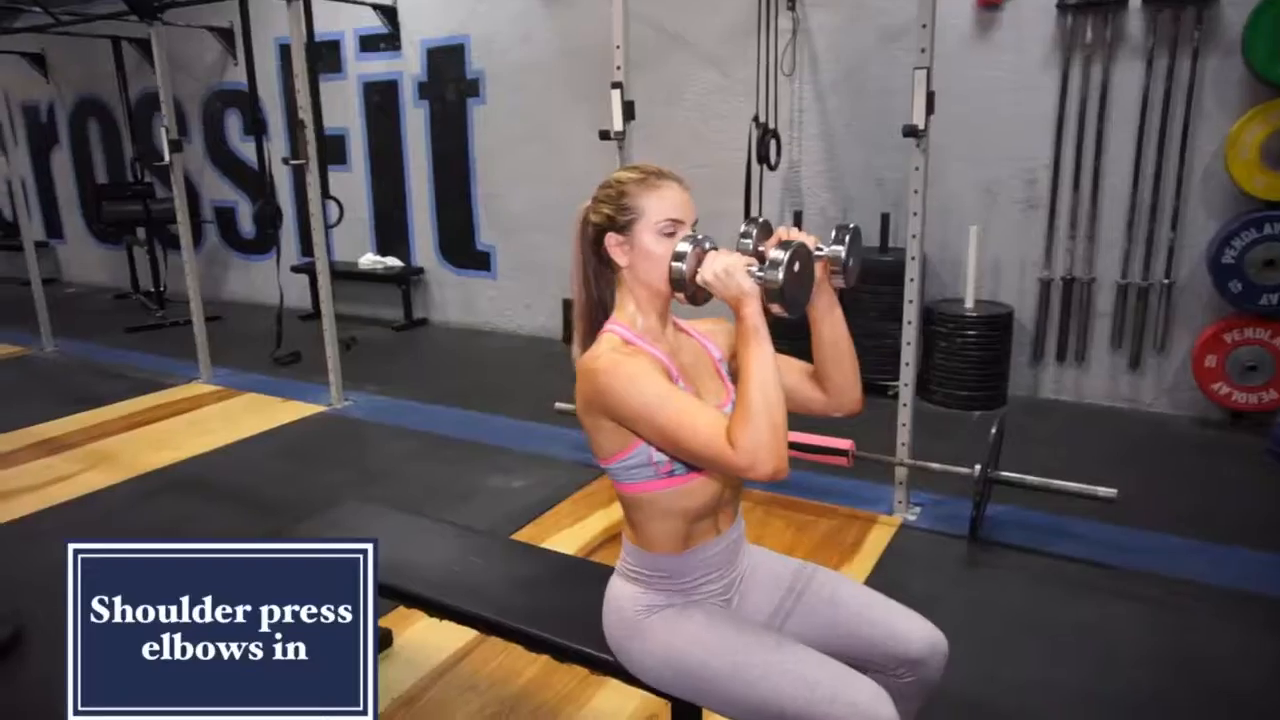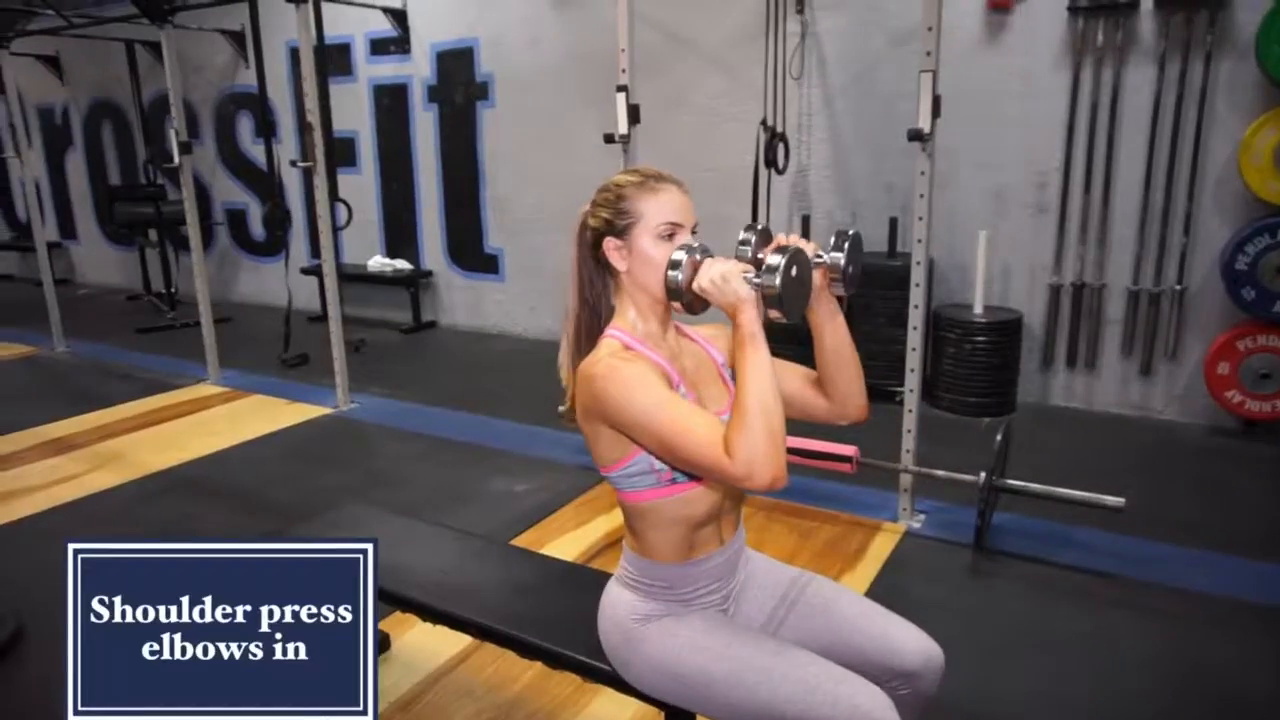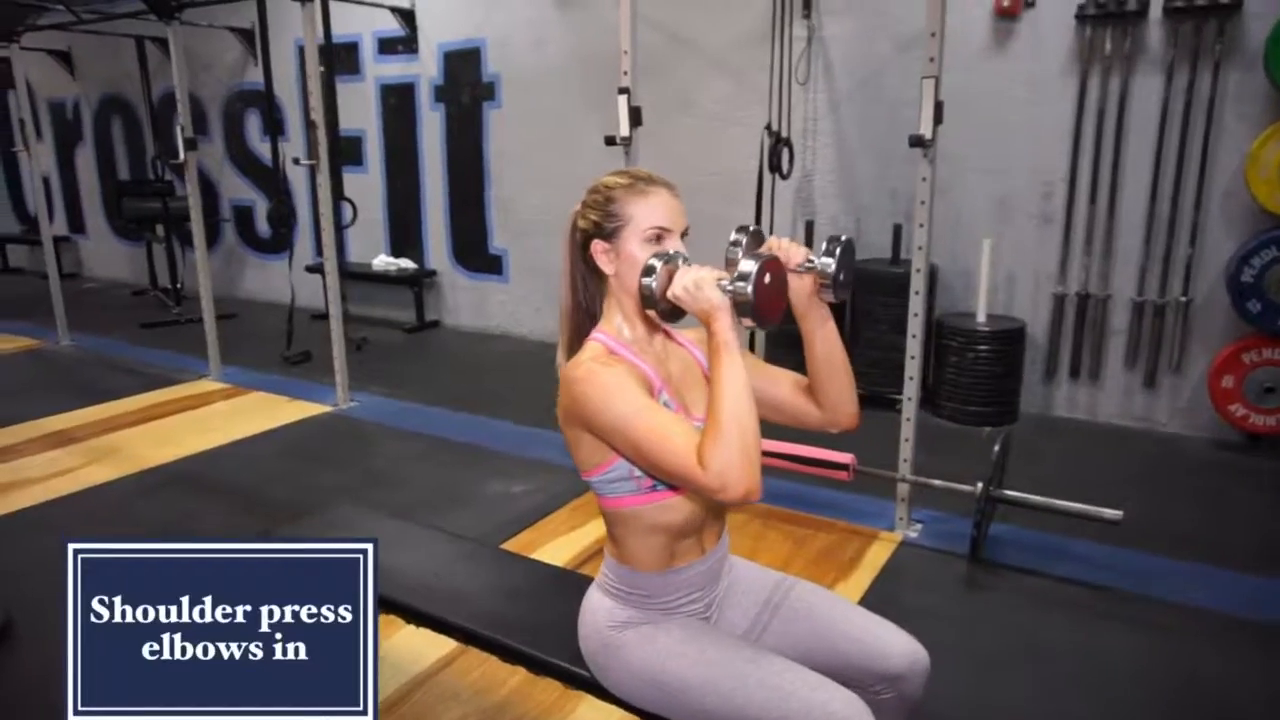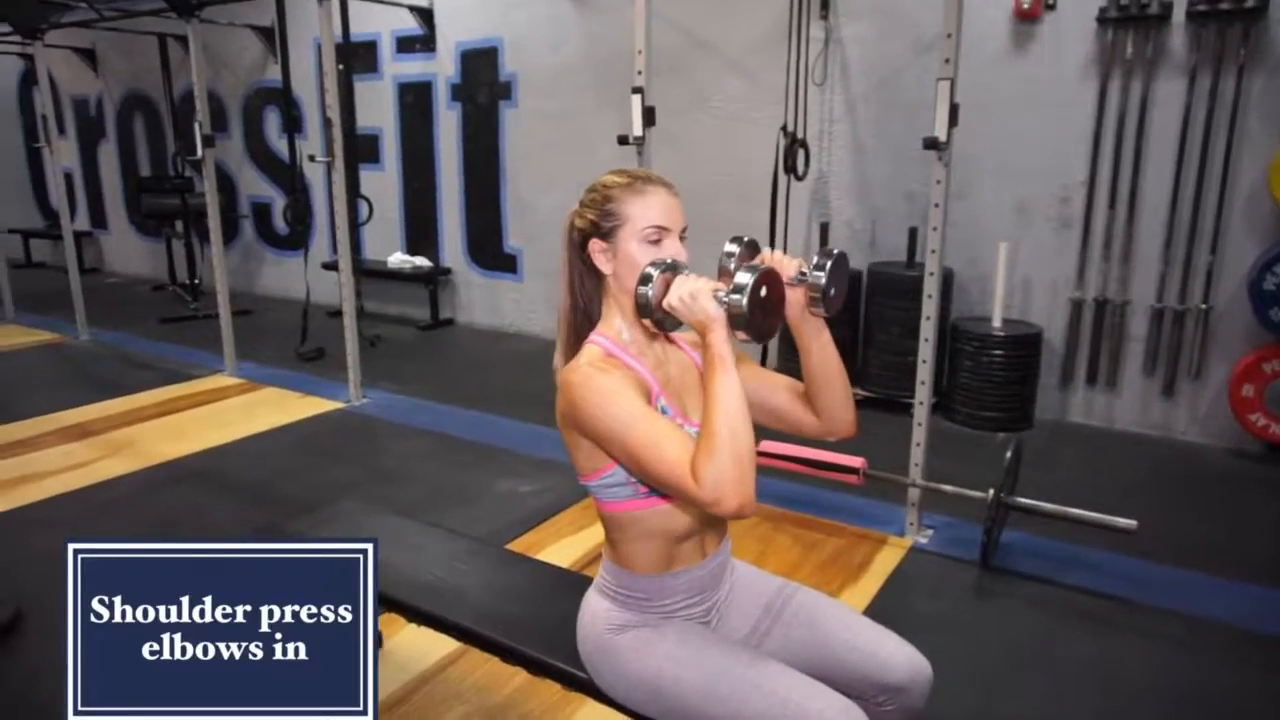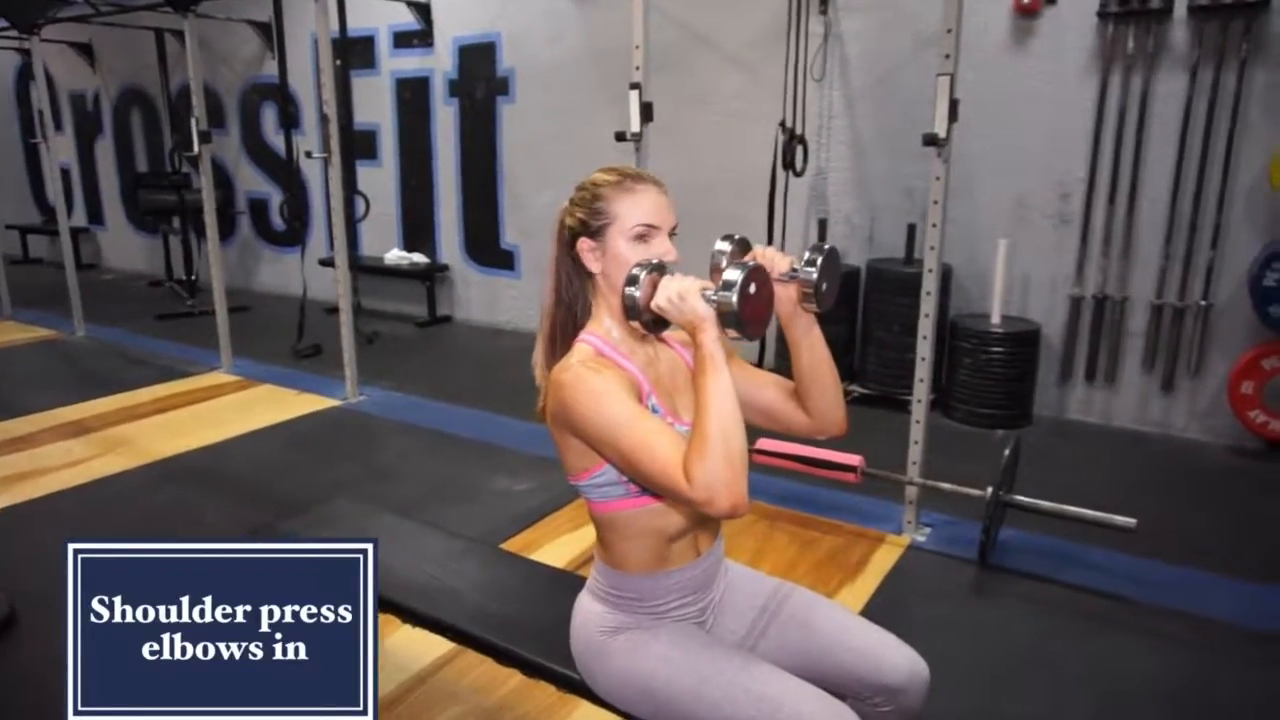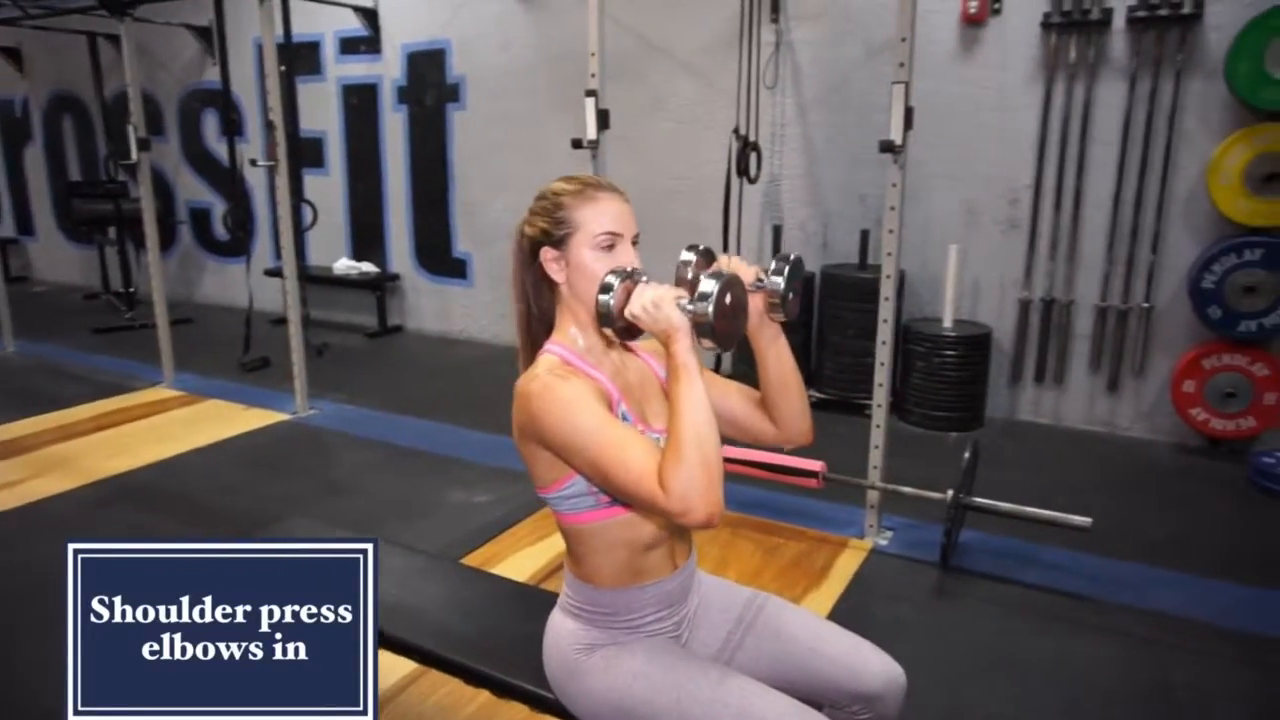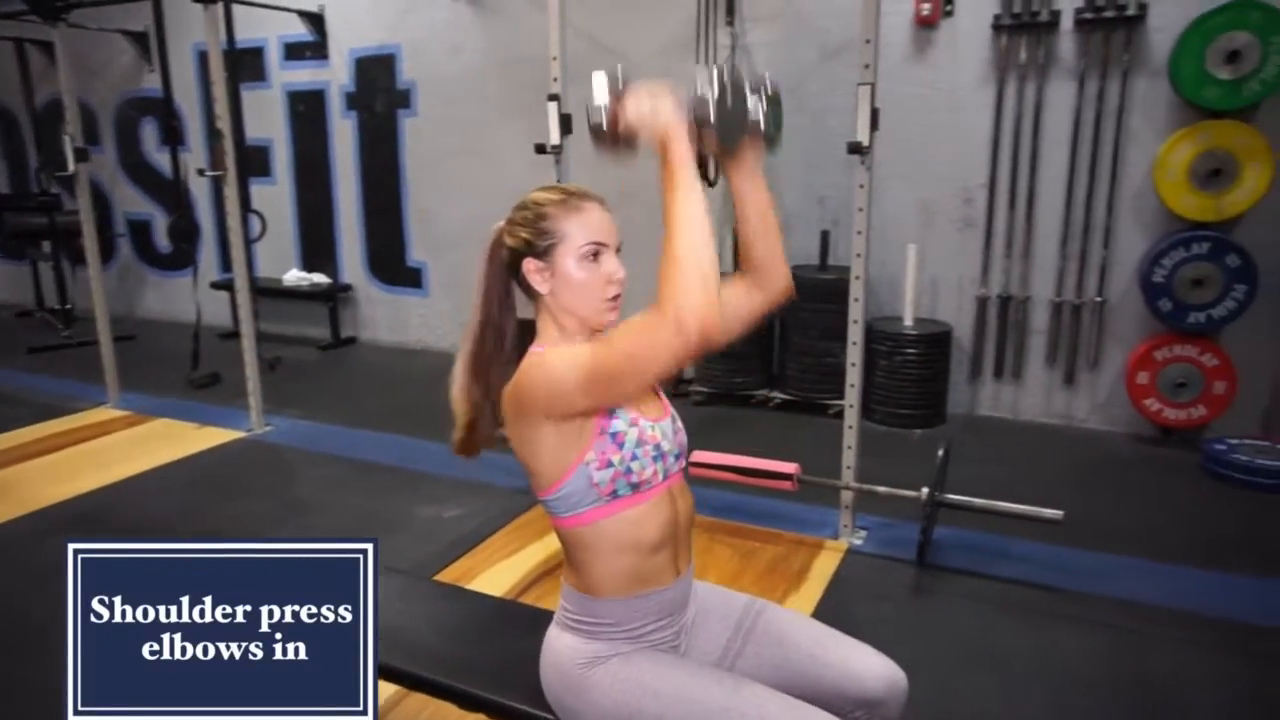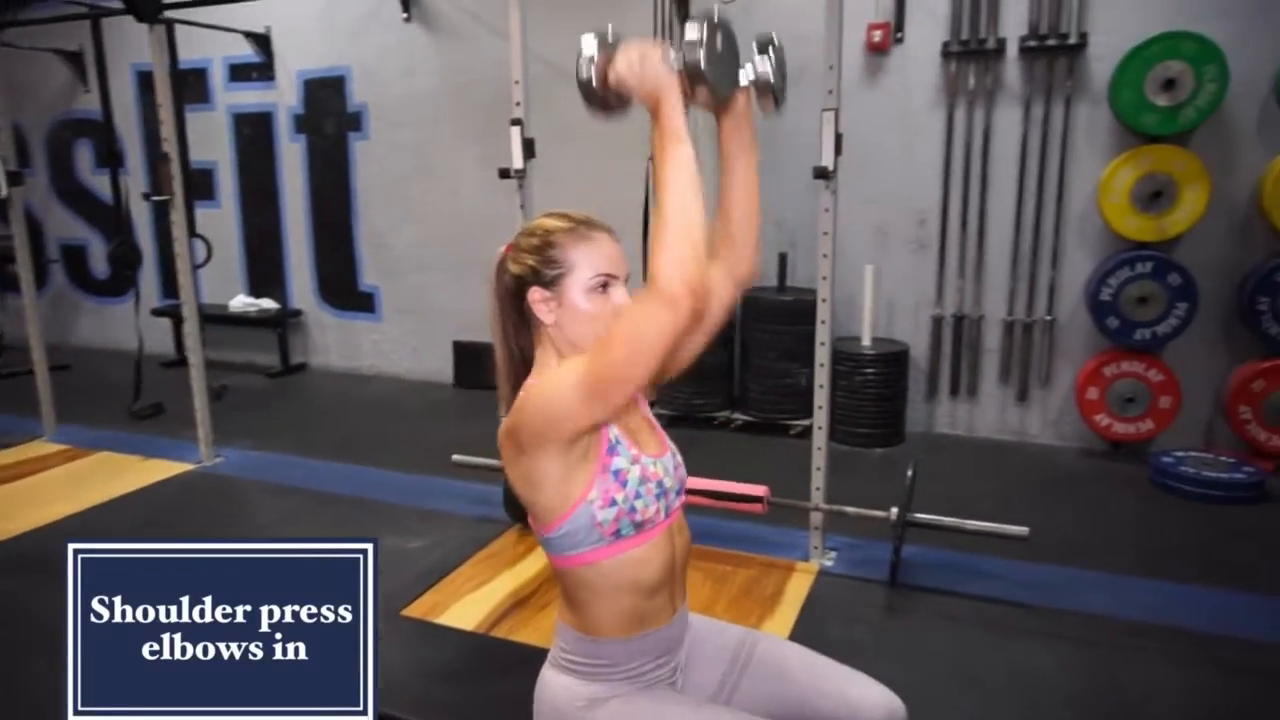
dt=0.4s
person 1, frame 1
left shoulder: (706, 337)
right shoulder: (610, 365)
left elbow: (840, 398)
right elbow: (762, 459)
left wrist: (817, 292)
right wrist: (748, 310)
left hip: (738, 570)
right hip: (663, 608)
left knee: (920, 651)
person 1, frame 2
left shoulder: (708, 342)
right shoulder: (610, 372)
left elbow: (846, 405)
right elbow: (759, 468)
left wrist: (818, 299)
right wrist: (746, 317)
left hip: (739, 579)
right hip: (662, 616)
left knee: (917, 664)
person 1, frame 3
left shoulder: (694, 346)
right shoulder: (593, 376)
left elbow: (836, 413)
right elbow: (734, 481)
left wrist: (808, 305)
right wrist: (721, 324)
left hip: (722, 585)
right hip: (643, 623)
left knee: (902, 666)
person 1, frame 4
left shoulder: (692, 350)
right shoulder: (591, 379)
left elbow: (833, 422)
right elbow: (728, 494)
left wrist: (802, 316)
right wrist: (717, 337)
left hip: (723, 589)
right hip: (642, 625)
person 1, frame 5
left shoulder: (681, 349)
right shoulder: (581, 378)
left elbow: (824, 419)
right elbow: (721, 493)
left wrist: (792, 313)
right wrist: (707, 335)
left hip: (718, 590)
right hip: (636, 627)
person 1, frame 6
left shoulder: (648, 358)
right shoulder: (549, 390)
left elbow: (791, 430)
right elbow: (695, 503)
left wrist: (758, 321)
right wrist: (680, 344)
left hip: (692, 603)
right hip: (610, 642)
person 1, frame 7
left shoulder: (626, 363)
right shoulder: (538, 384)
left elbow: (768, 286)
right elbow: (691, 321)
left wrist: (742, 162)
right wrist: (675, 154)
left hip: (688, 614)
right hip: (609, 655)
person 1, frame 8
left shoulder: (622, 384)
right shoulder: (542, 414)
left elbow: (733, 267)
right elbow: (681, 290)
left wrist: (737, 121)
right wrist: (665, 105)
left hip: (681, 648)
